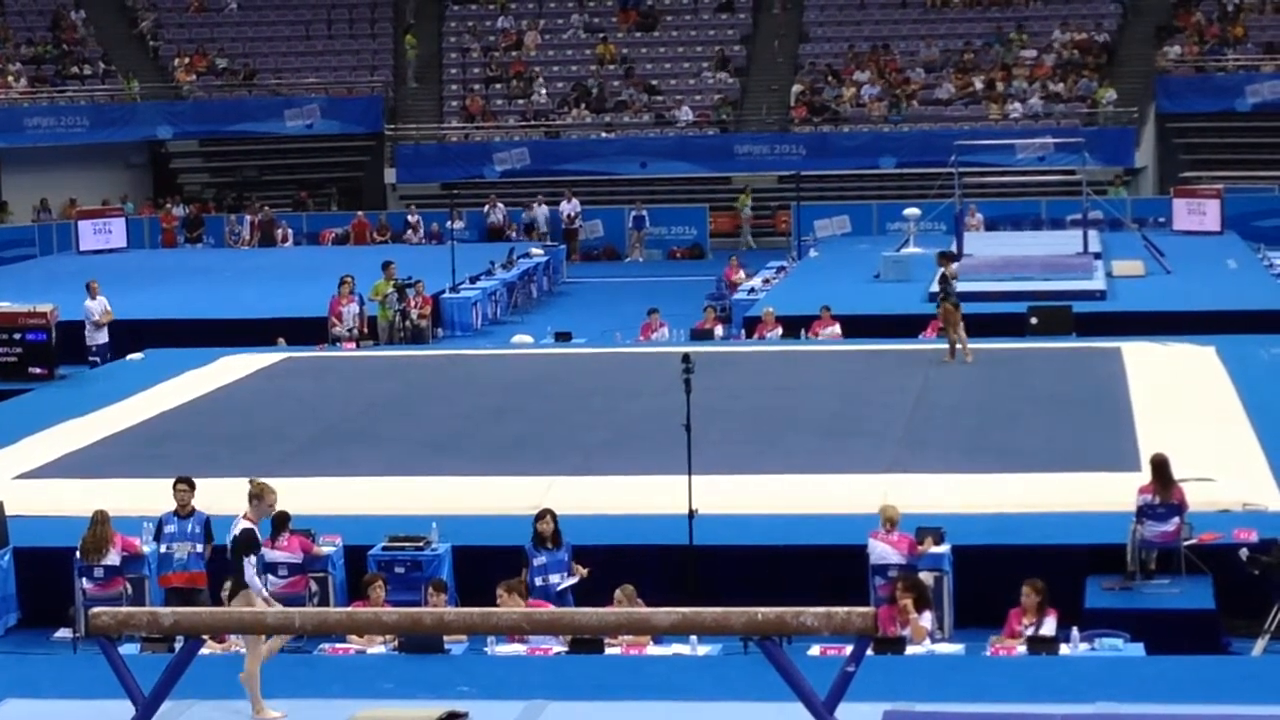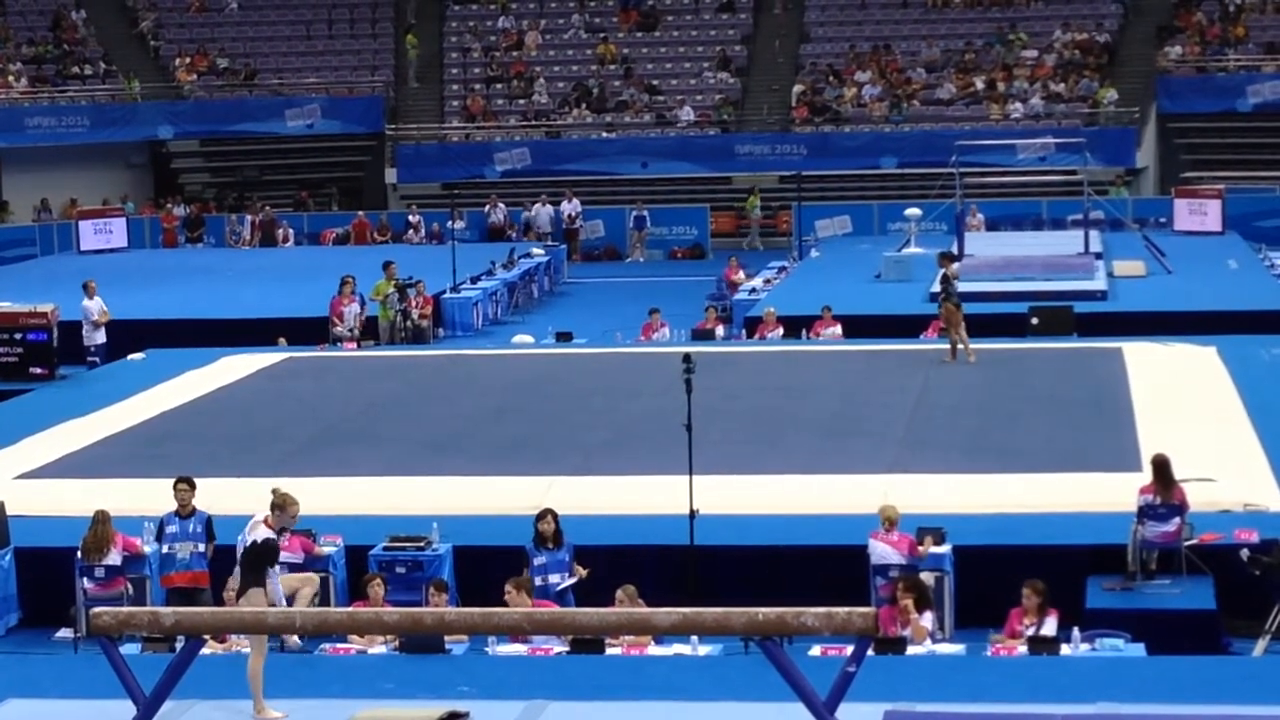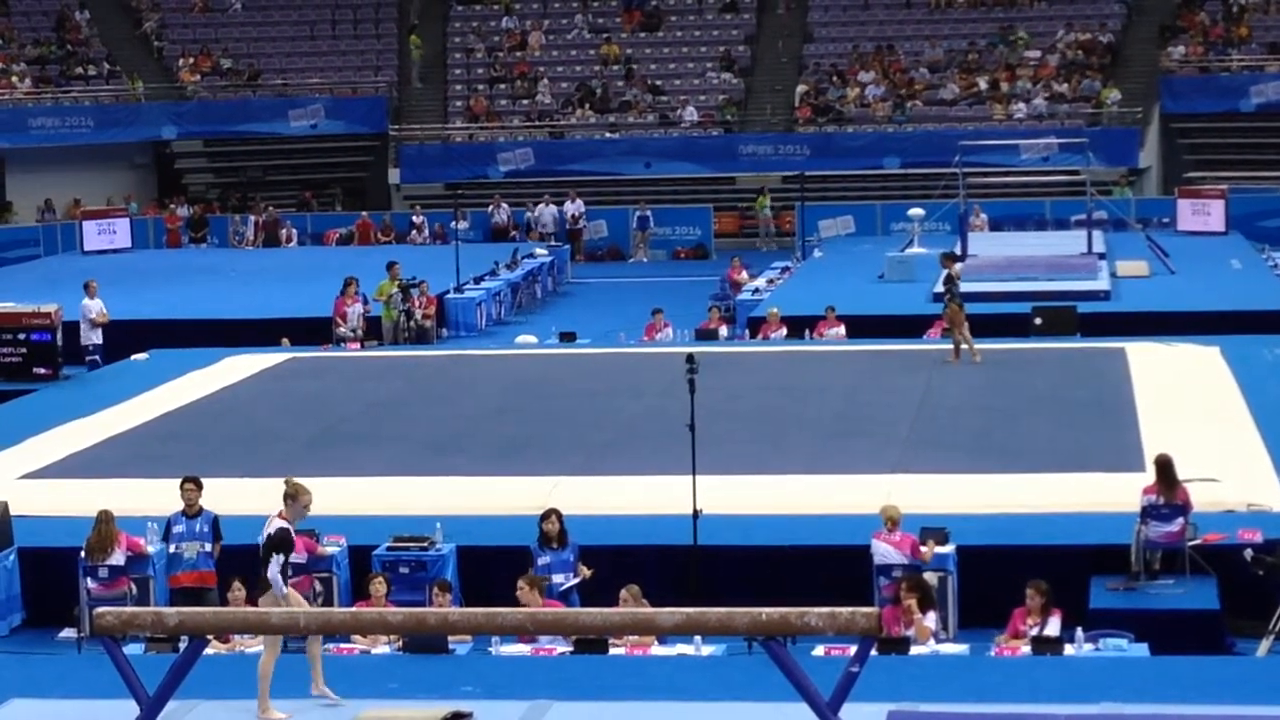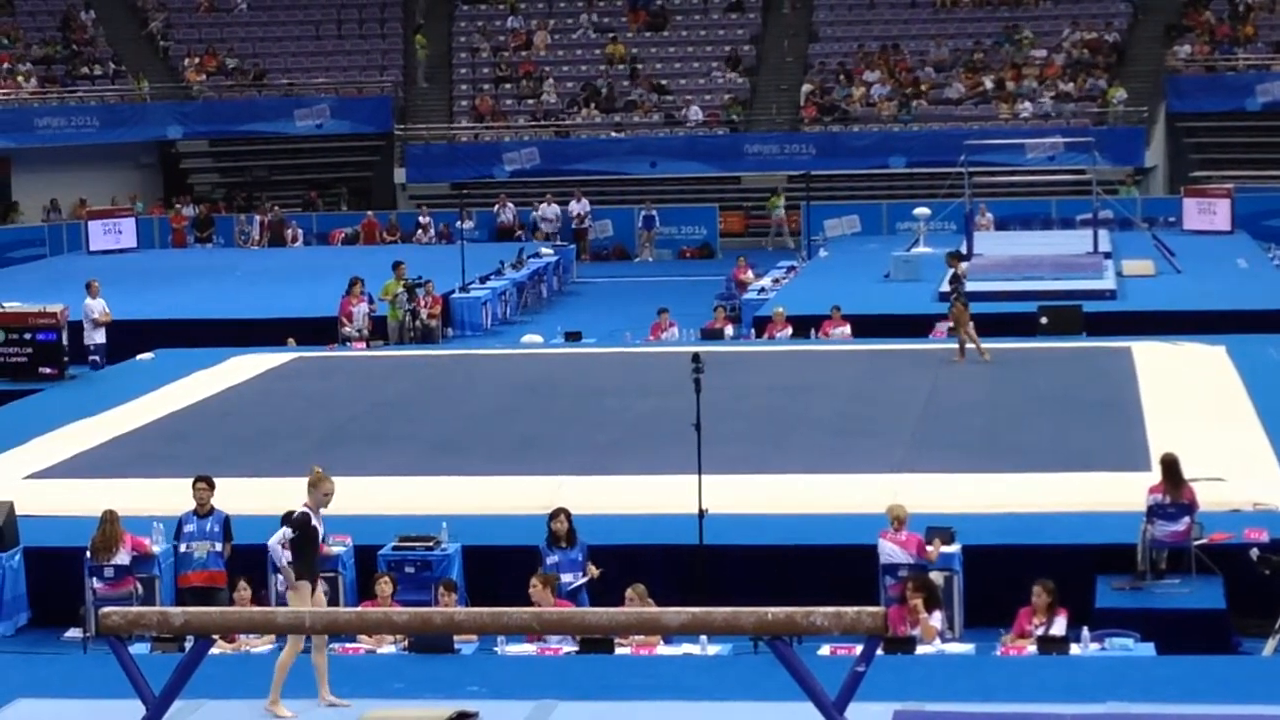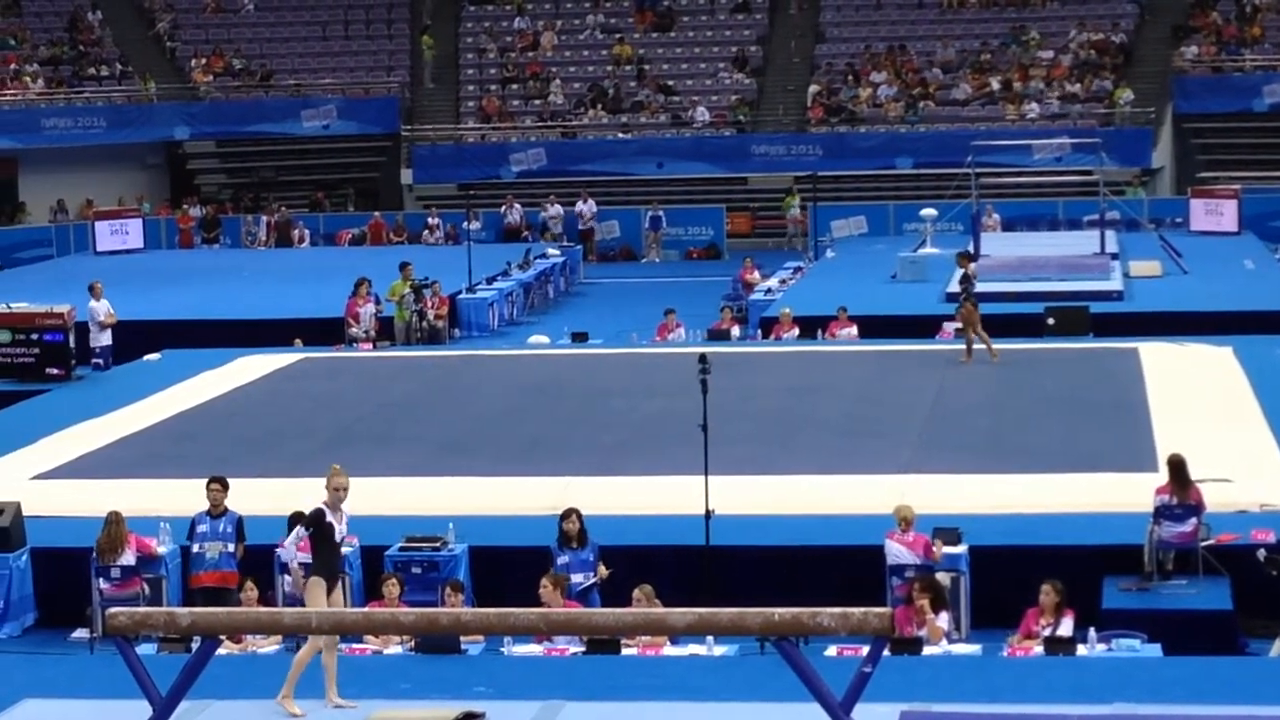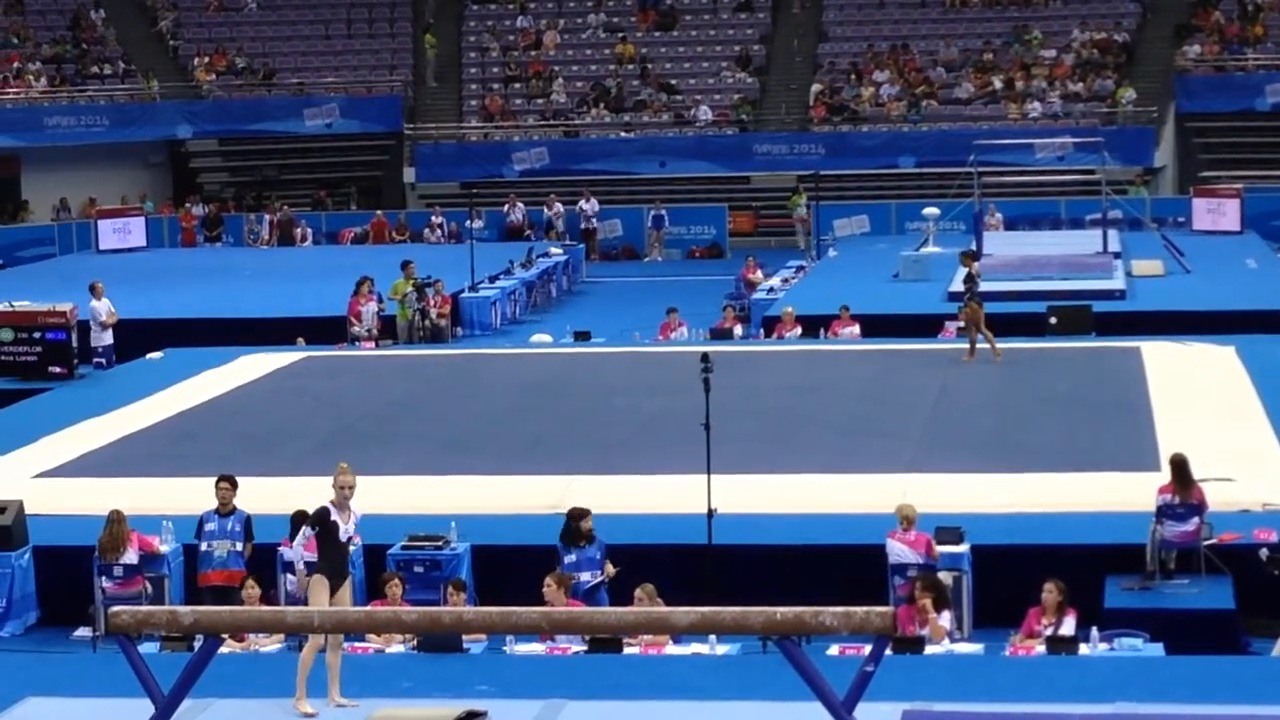
dt=0.3s
person 1, frame 1
left shoulder: (244, 520)
right shoulder: (248, 534)
right elbow: (250, 575)
right wrist: (267, 600)
left hip: (248, 590)
right hip: (243, 594)
right knee: (255, 649)
left ankle: (248, 673)
person 1, frame 2
left shoulder: (258, 520)
right shoulder: (269, 543)
left elbow: (241, 542)
right elbow: (274, 581)
left wrist: (239, 570)
left hip: (258, 584)
right hip: (253, 591)
left knee: (312, 579)
right knee: (259, 651)
person 1, frame 3
left shoulder: (276, 520)
right shoulder: (282, 533)
left elbow: (262, 545)
right elbow: (273, 572)
right wrist: (284, 596)
left hip: (279, 588)
right hip: (272, 591)
left knee: (315, 631)
right knee: (272, 650)
left ankle: (318, 685)
person 1, frame 4
left shoulder: (317, 516)
right shoulder: (303, 517)
right elbow: (273, 543)
right wrist: (286, 570)
left hip: (313, 582)
right hip: (300, 583)
left knee: (321, 640)
right knee: (295, 644)
left ankle: (324, 694)
person 1, frame 5
left shoulder: (344, 516)
right shoulder: (318, 514)
right elbow: (291, 542)
right wrist: (294, 571)
left hip: (335, 580)
right hip: (317, 579)
left knee: (332, 641)
right knee: (316, 641)
left ankle: (331, 696)
right ankle: (286, 695)
person 1, frame 6
left shoulder: (355, 516)
right shoulder: (324, 513)
right elbow: (298, 543)
right wrist: (300, 573)
left hip: (343, 579)
right hip: (322, 578)
left knee: (337, 640)
right knee: (317, 639)
left ankle: (334, 694)
right ankle: (300, 697)
